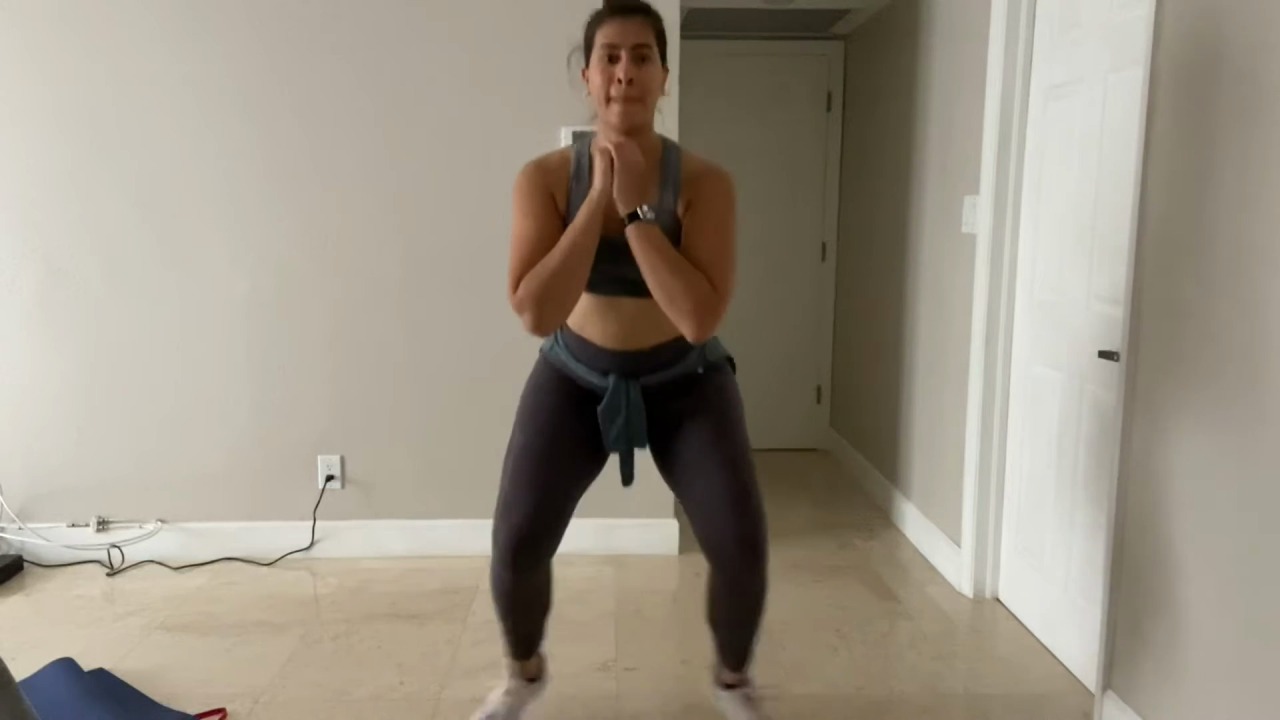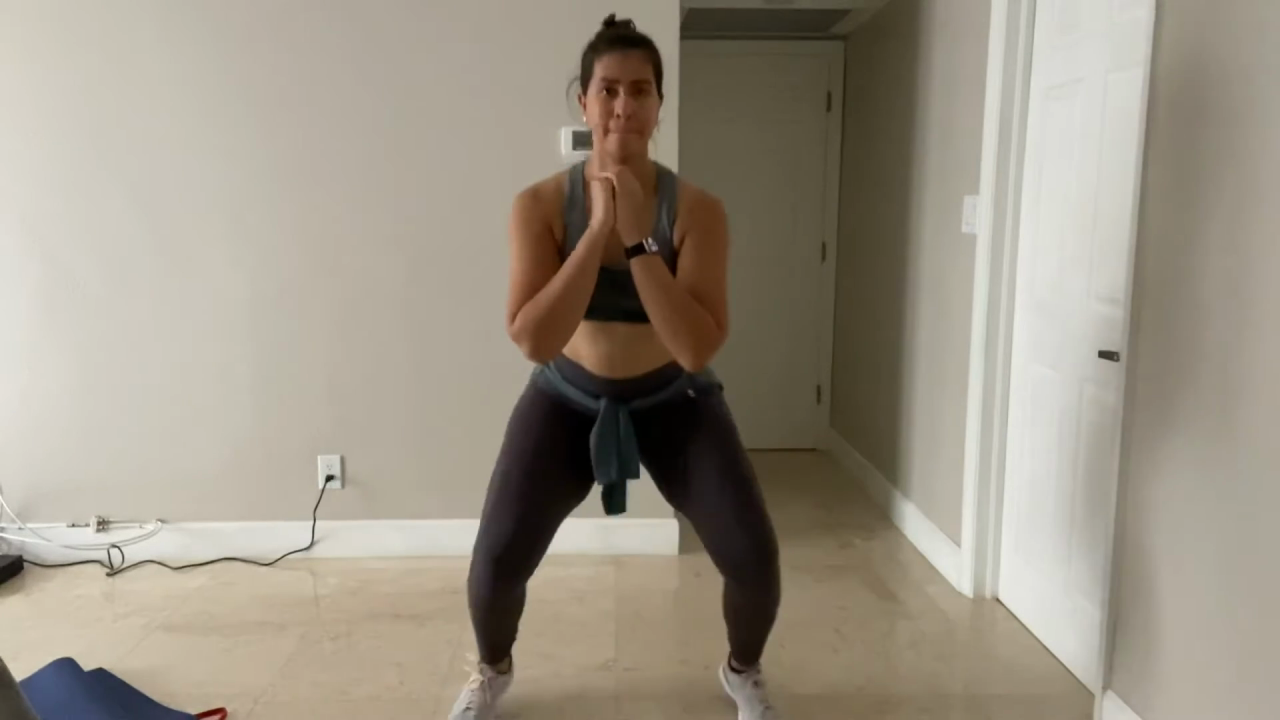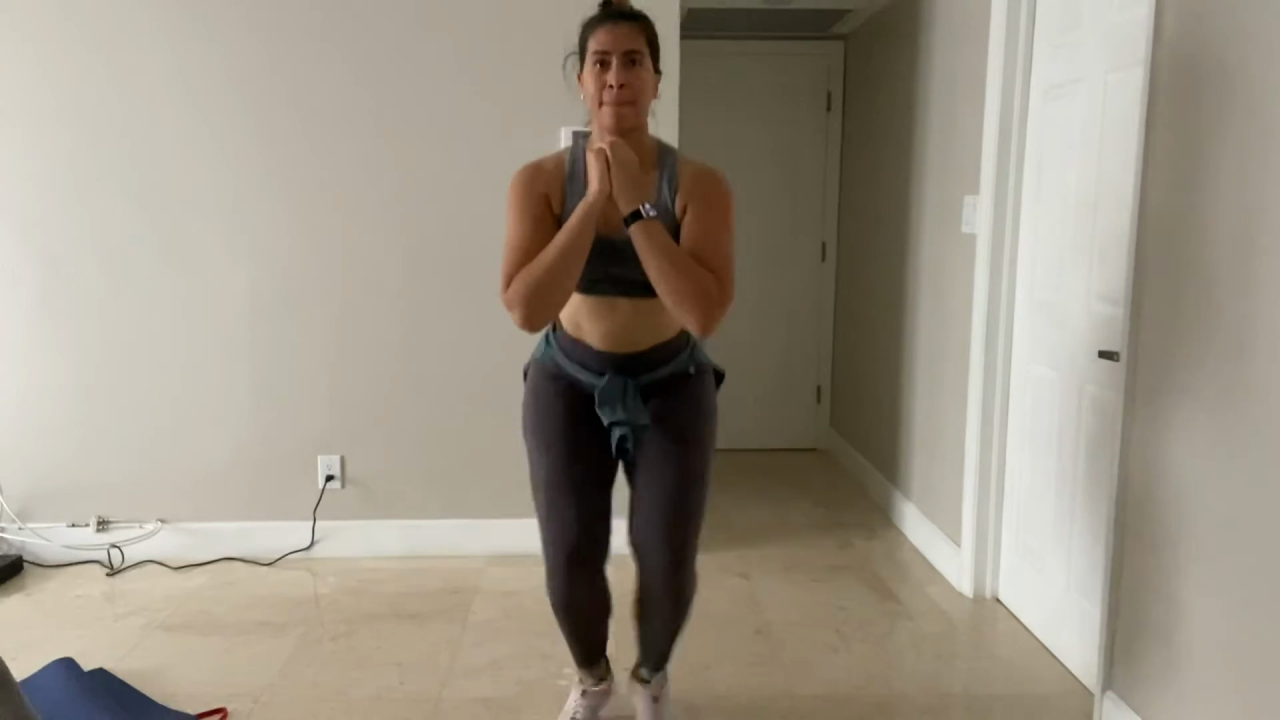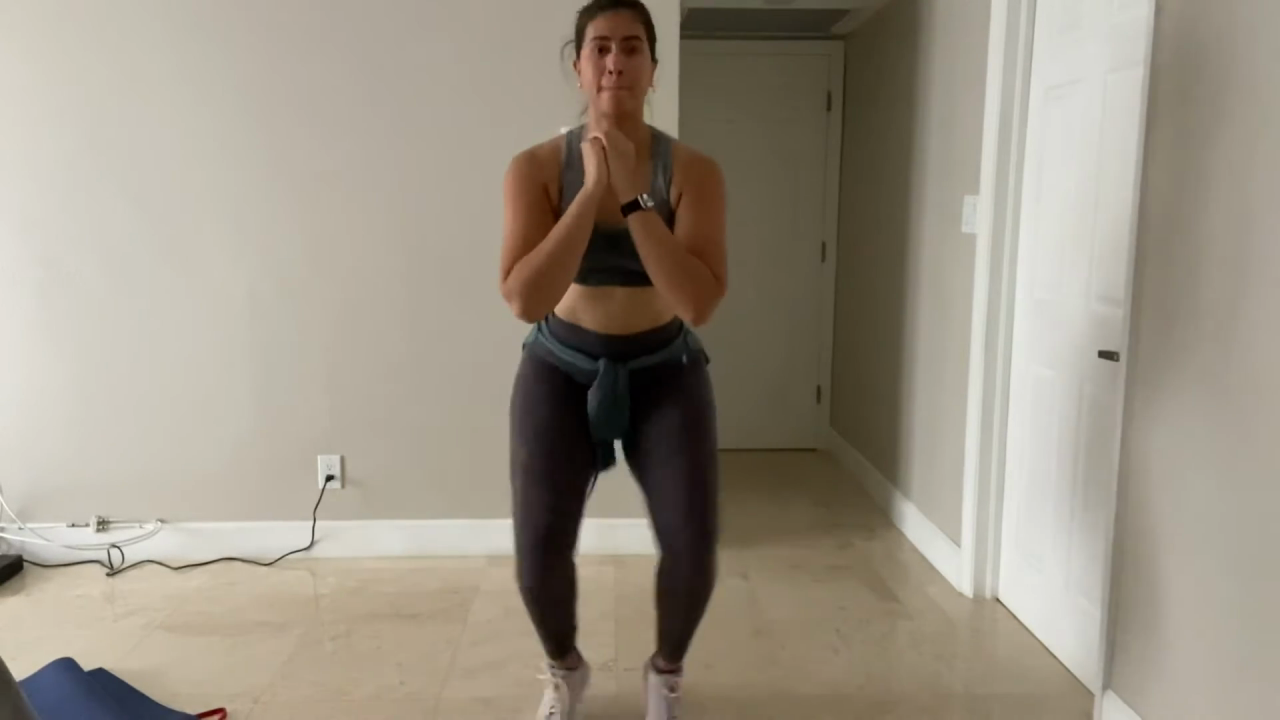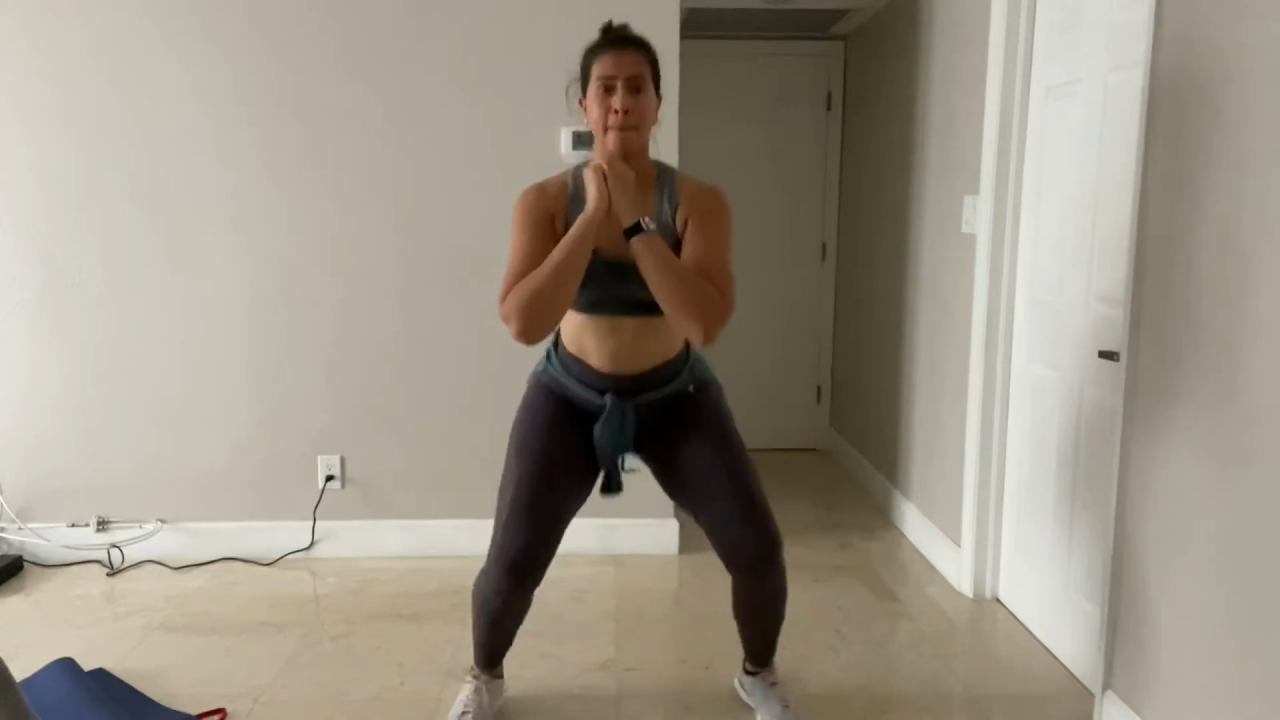
dt=1s
person 1, frame 1
left shoulder: (705, 182)
right shoulder: (545, 177)
left elbow: (700, 319)
right elbow: (534, 314)
left wrist: (635, 210)
right wrist: (596, 201)
left hip: (683, 382)
right hip: (575, 380)
left knee: (741, 545)
right knee: (517, 544)
person 1, frame 2
left shoulder: (697, 210)
right shoulder: (540, 205)
left elbow: (699, 348)
right elbow: (533, 341)
left wrist: (638, 239)
right wrist: (599, 231)
left hip: (673, 403)
right hip: (567, 401)
left knee: (753, 556)
right knee: (498, 558)
person 1, frame 3
left shoulder: (698, 183)
right shoulder: (542, 179)
left elbow: (704, 315)
right elbow: (524, 307)
left wrist: (635, 207)
right wrist: (593, 200)
left hip: (668, 383)
right hip: (569, 379)
left knee: (664, 553)
right knee: (573, 555)
person 1, frame 4
left shoulder: (693, 170)
right shoulder: (536, 168)
left elbow: (699, 303)
right elbow: (524, 300)
left wrist: (633, 197)
right wrist: (593, 192)
left hip: (662, 371)
right hip: (561, 370)
left knee: (691, 543)
right knee: (540, 545)
person 1, frame 5
left shoulder: (697, 200)
right shoulder: (544, 201)
left elbow: (706, 325)
right elbow: (523, 322)
left wrist: (634, 223)
right wrist: (592, 217)
left hip: (674, 399)
right hip: (570, 397)
left knee: (757, 548)
right knee: (511, 565)
